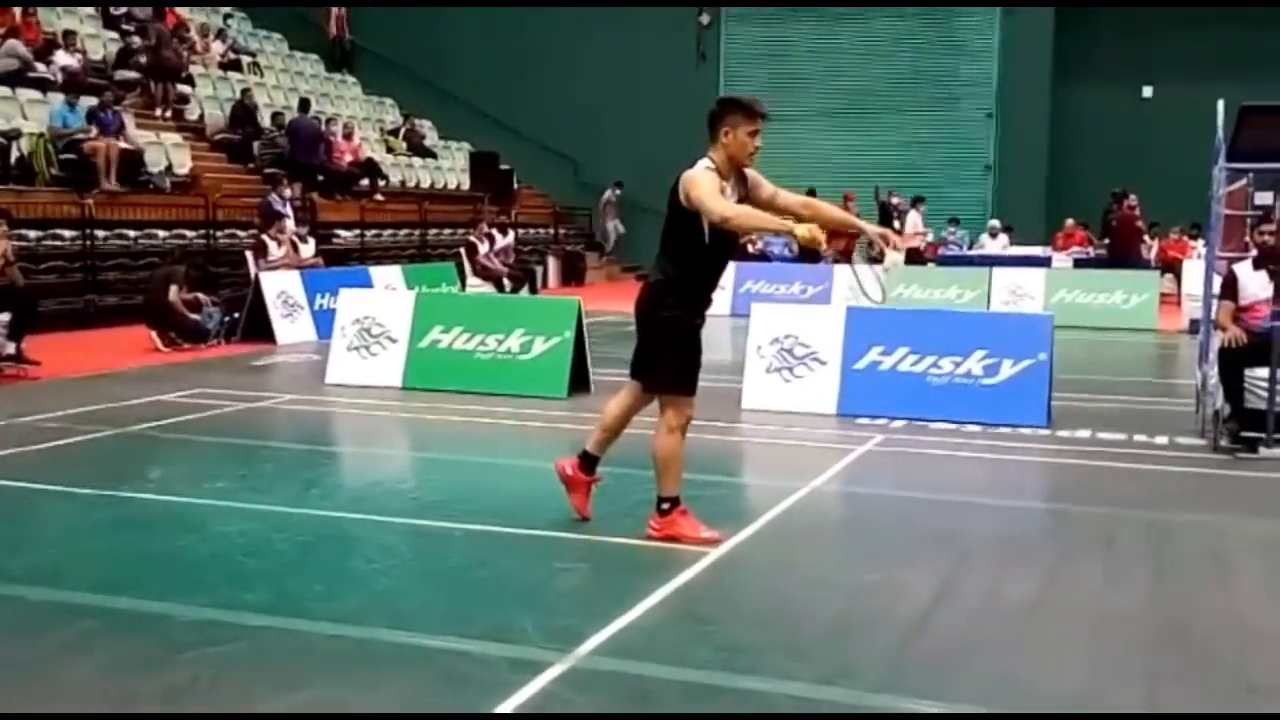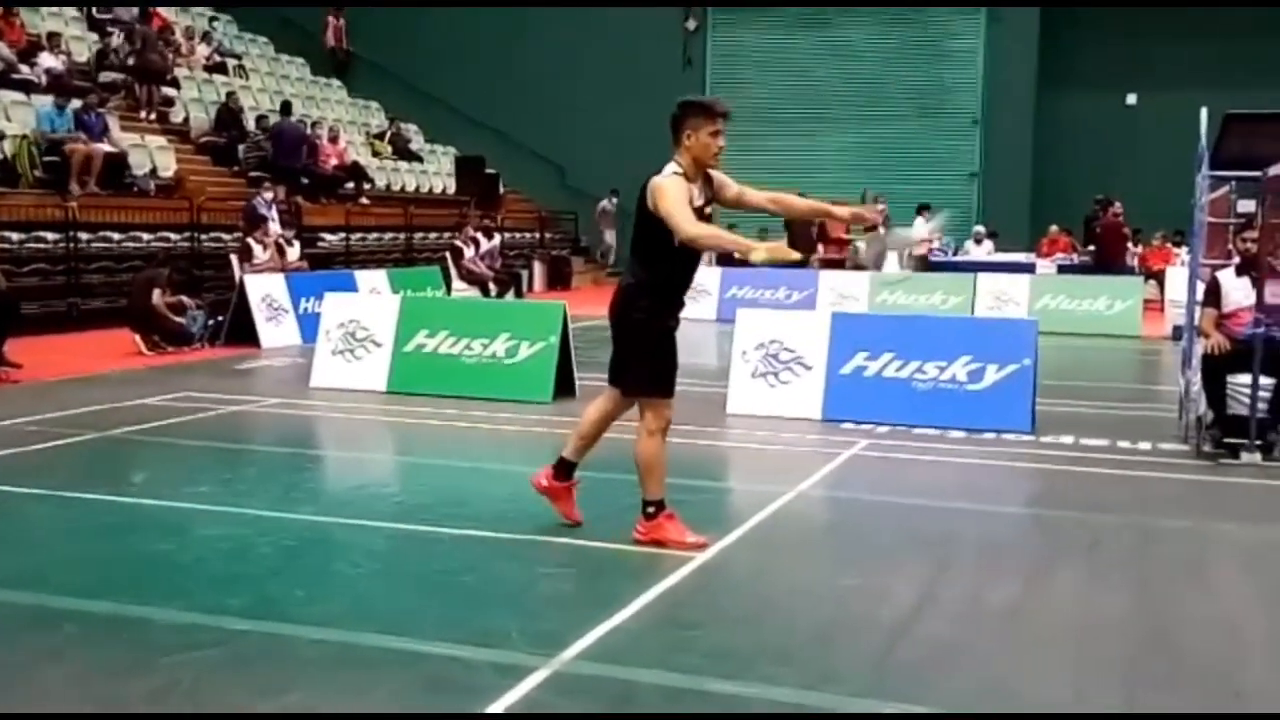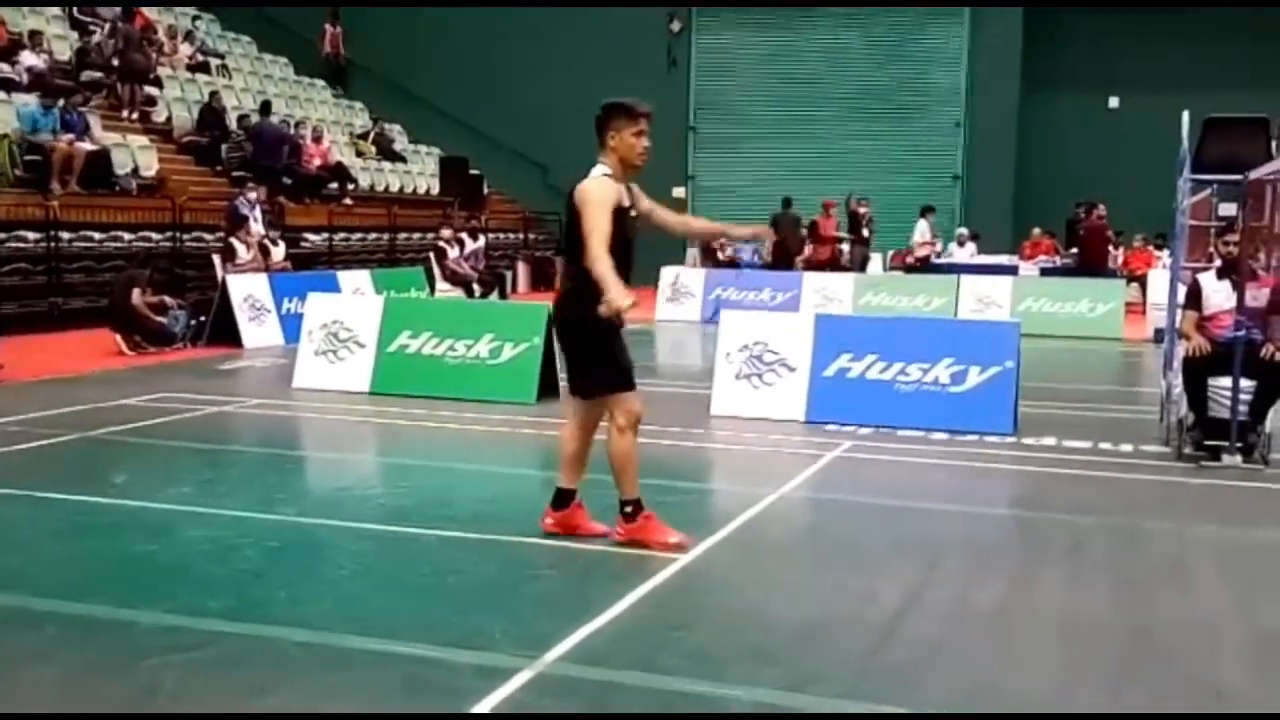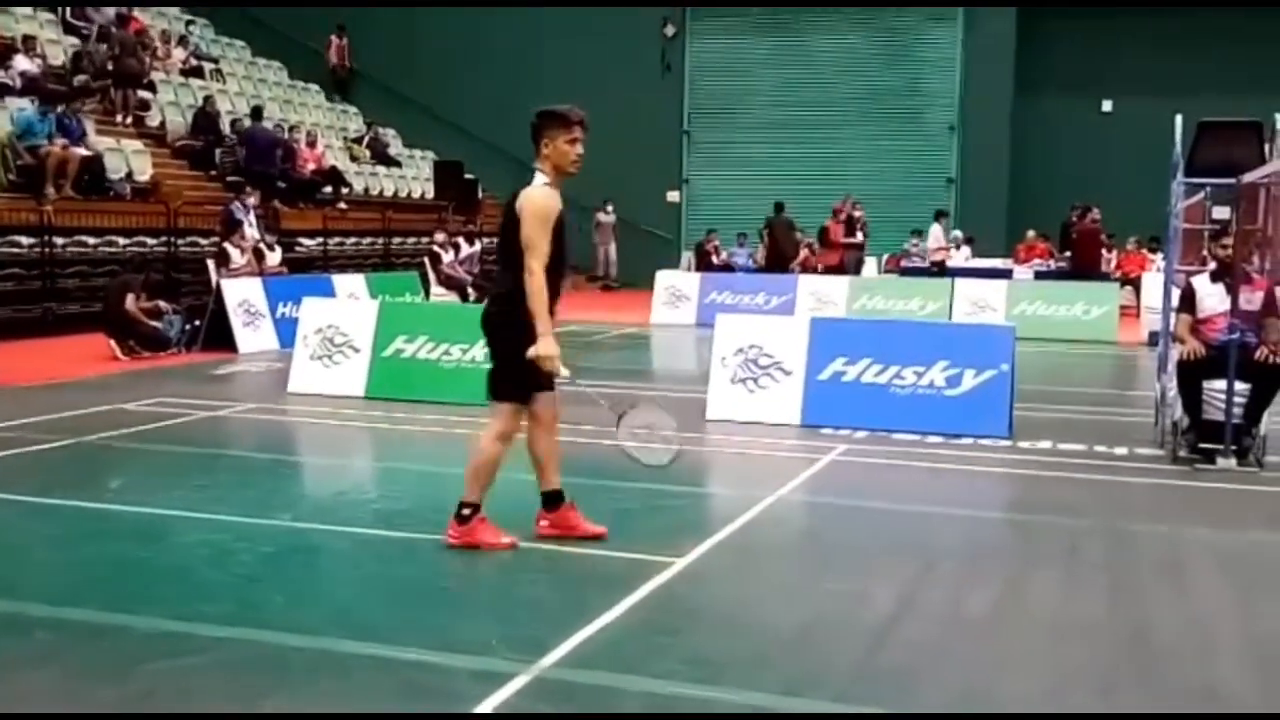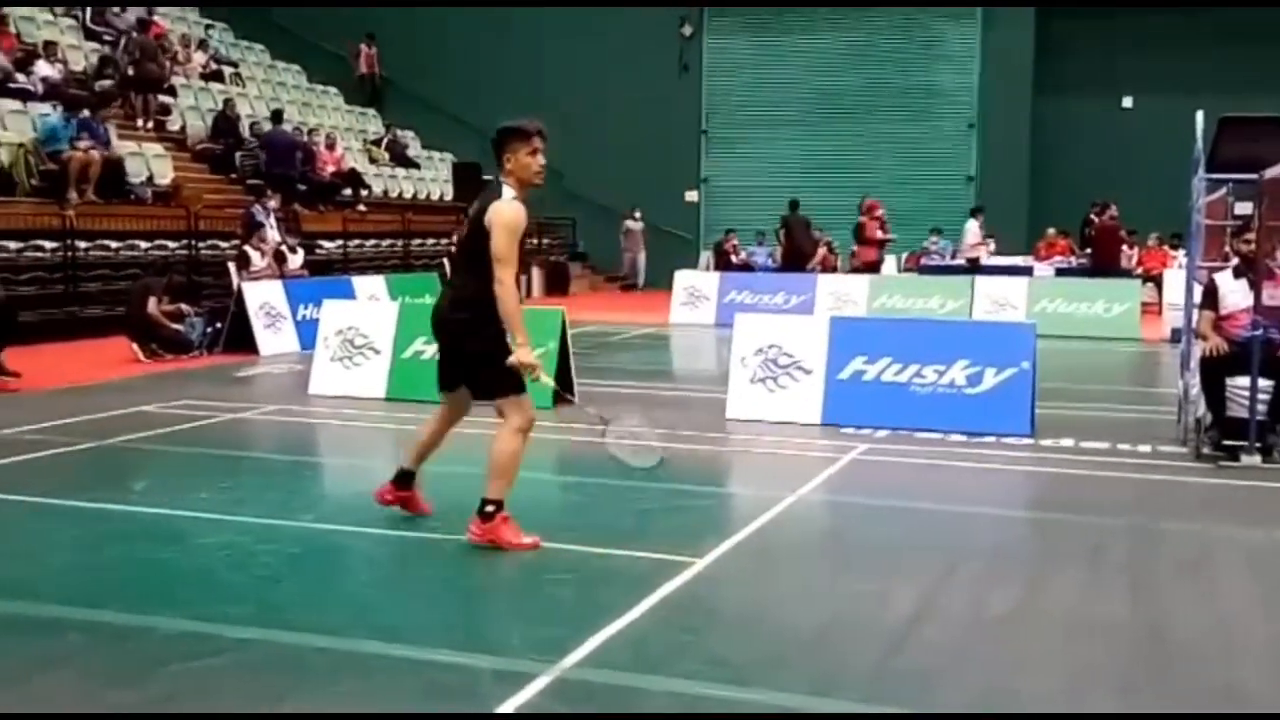
dt=0.3s
person 1, frame 1
left shoulder: (745, 181)
right shoulder: (698, 180)
left elbow: (800, 204)
right elbow: (725, 215)
left wrist: (863, 226)
right wrist: (792, 228)
left hip: (679, 307)
right hip: (669, 307)
left knee: (639, 392)
right knee: (676, 412)
left ankle: (581, 467)
right ankle: (668, 515)
person 1, frame 2
left shoulder: (710, 183)
right shoulder: (666, 185)
left elbow: (769, 201)
right elbow: (690, 231)
left wrist: (834, 211)
right wrist: (752, 249)
left hip: (653, 310)
right hip: (643, 311)
left knee: (618, 398)
right knee: (656, 415)
left ankle: (559, 475)
right ankle: (654, 519)
person 1, frame 3
left shoulder: (625, 189)
right shoulder: (597, 188)
left elbow: (673, 222)
right elbow: (596, 250)
left wrist: (735, 232)
right wrist: (615, 293)
left hip: (593, 315)
right hip: (586, 314)
left knee: (586, 413)
right knee: (627, 414)
left ankle: (563, 508)
right ankle: (635, 518)
person 1, frame 4
left shoulder: (545, 194)
right shoulder: (539, 197)
right elbow: (534, 271)
left wrist: (544, 330)
right wrist: (544, 335)
left hip: (521, 320)
right hip: (514, 321)
left knee: (544, 415)
right knee: (504, 422)
left ankle: (555, 511)
right ankle: (466, 519)
person 1, frame 5
left shoulder: (488, 201)
right shoulder: (509, 209)
right elbow: (503, 280)
right wrist: (521, 344)
left hip: (452, 314)
right hip: (473, 321)
left knee: (455, 407)
right knee: (518, 419)
left ankle: (402, 483)
right ankle: (490, 519)
person 2, frame 1
right shoulder: (1238, 272)
right elbow: (1223, 314)
right wrist: (1230, 327)
right hip: (1250, 338)
right knee: (1228, 353)
right ankle: (1237, 413)
person 2, frame 2
right shoulder: (1220, 279)
right elbow: (1206, 321)
right wrist: (1213, 334)
right hip: (1234, 345)
right knee: (1211, 359)
right ankle: (1219, 418)
person 2, frame 3
right shoulder: (1202, 281)
right elbow: (1187, 324)
right wrist: (1194, 336)
left hip: (1252, 350)
right hip: (1215, 348)
right knee: (1192, 361)
left ankle: (1253, 424)
right ankle: (1201, 421)
person 2, frame 4
left shoulder: (1261, 285)
right shoulder: (1196, 284)
right elbow: (1181, 327)
right wrist: (1189, 339)
left hip: (1247, 352)
right hip: (1209, 351)
right knee: (1187, 364)
left ankle: (1248, 426)
right ankle: (1195, 424)
person 2, frame 5
right shoulder: (1219, 281)
right elbow: (1204, 324)
right wrist: (1211, 337)
right hip: (1233, 347)
right knee: (1210, 361)
right ankle: (1218, 420)
